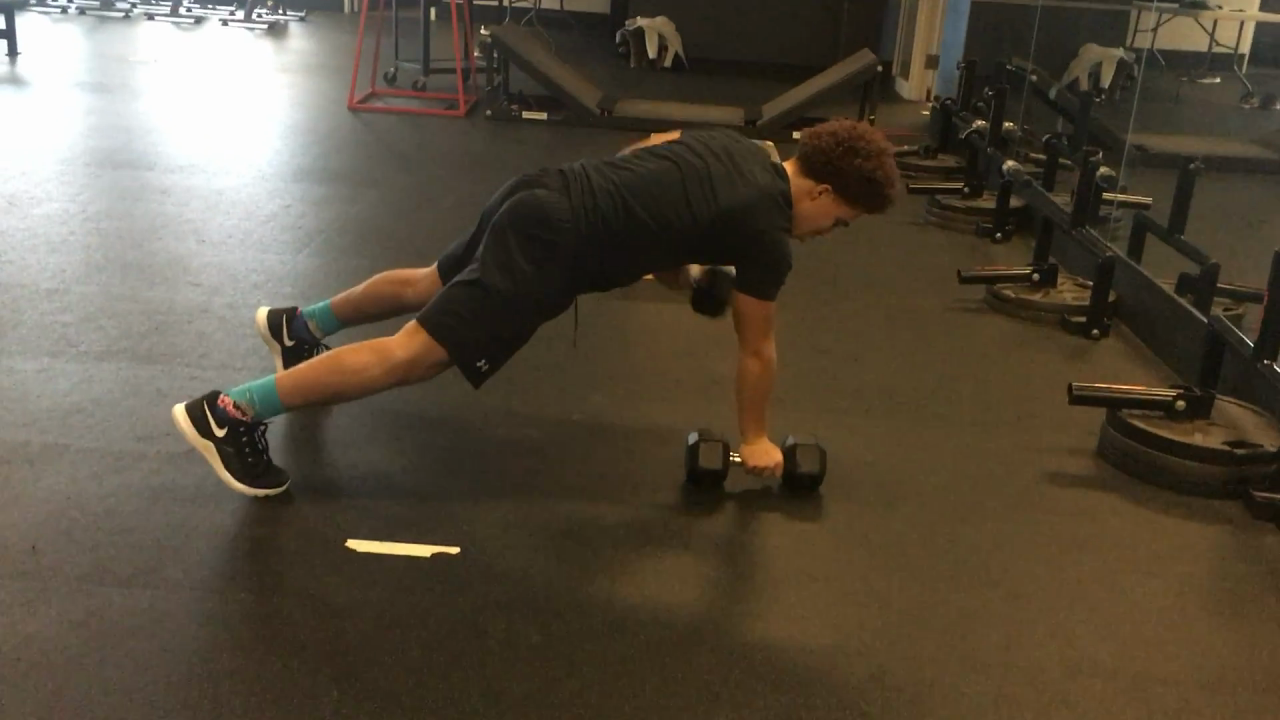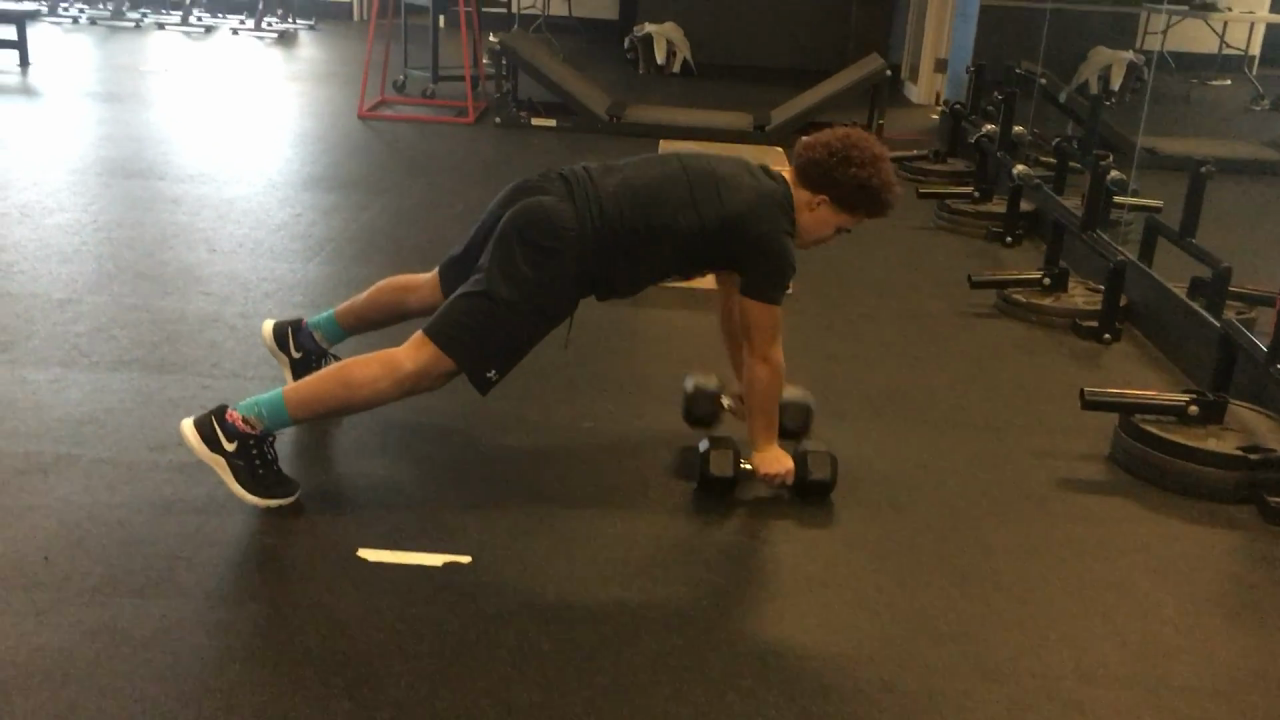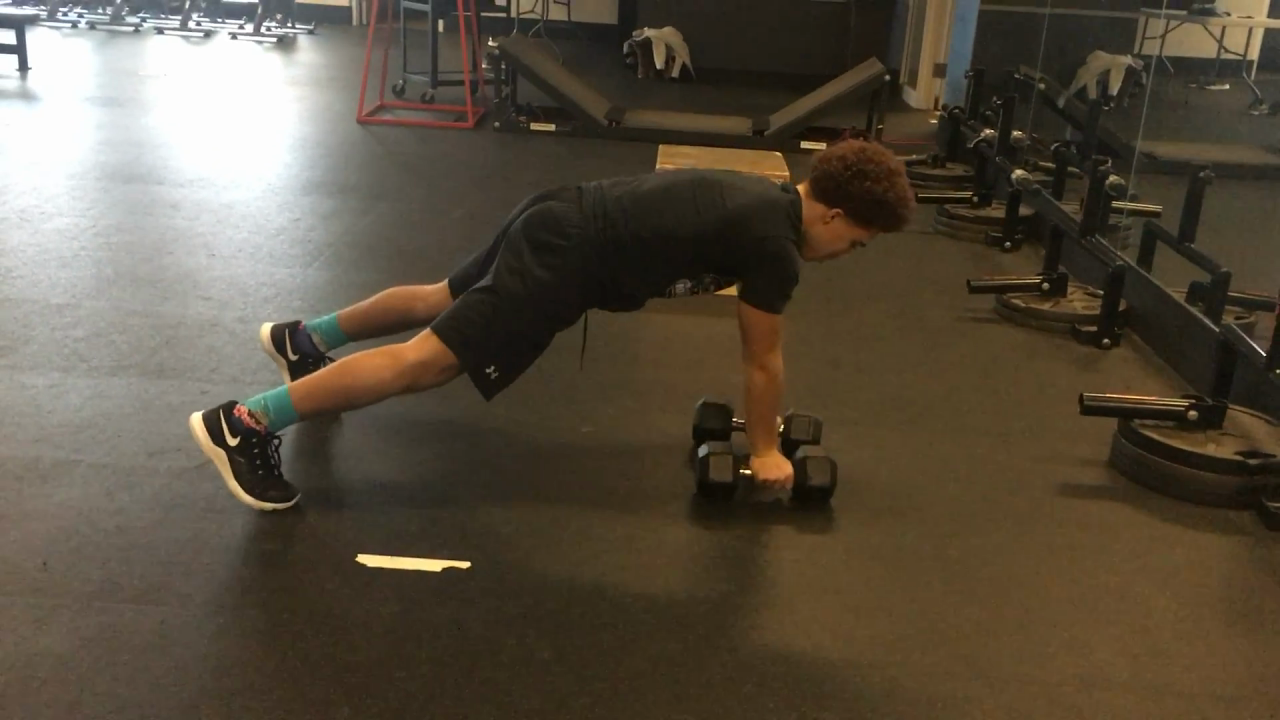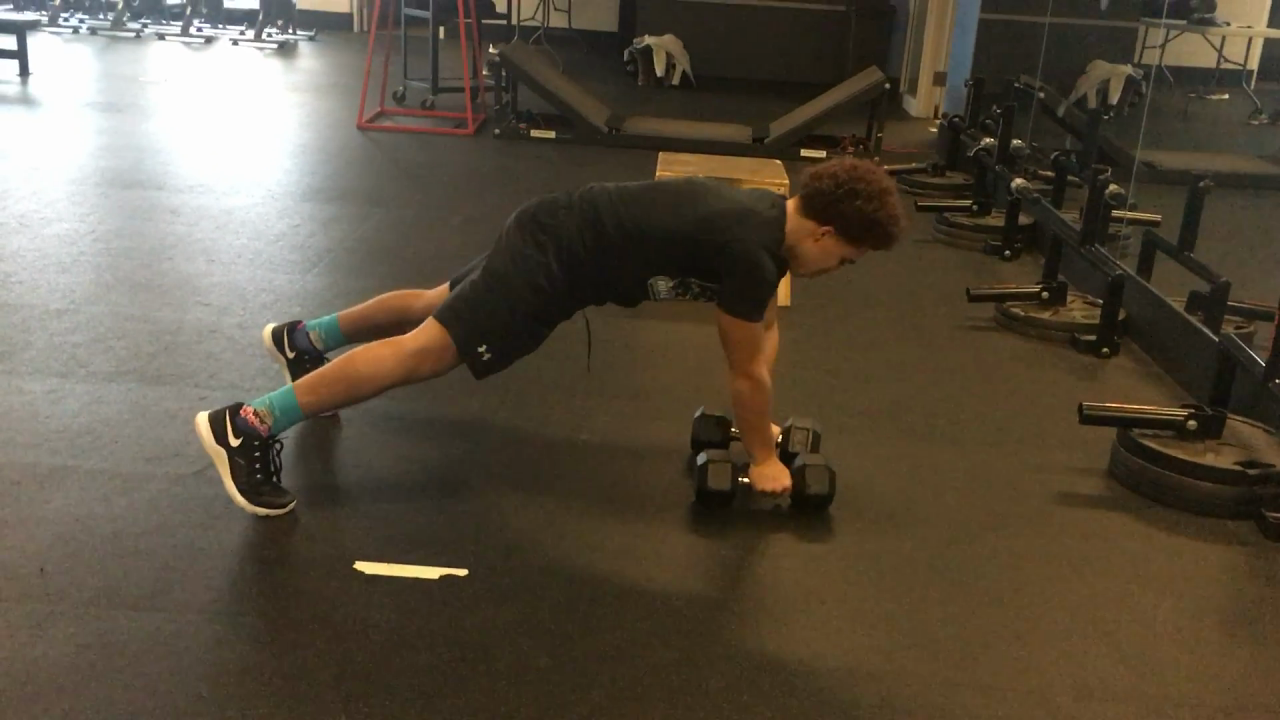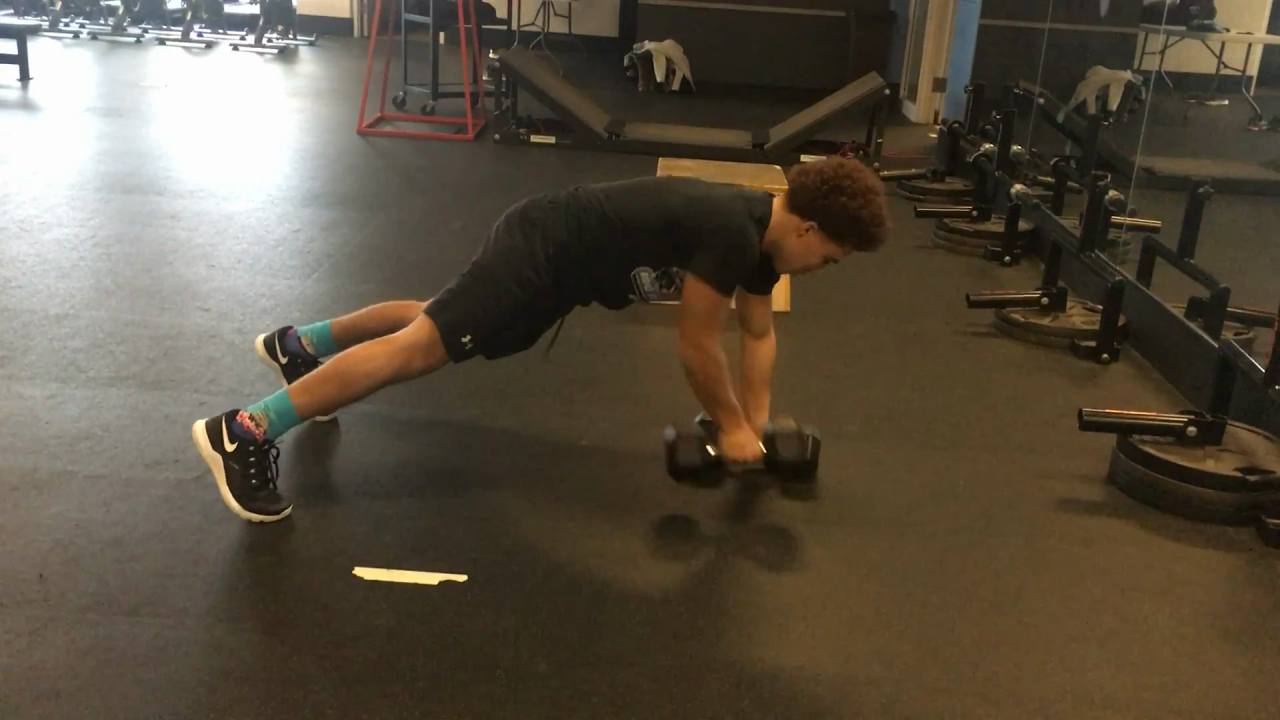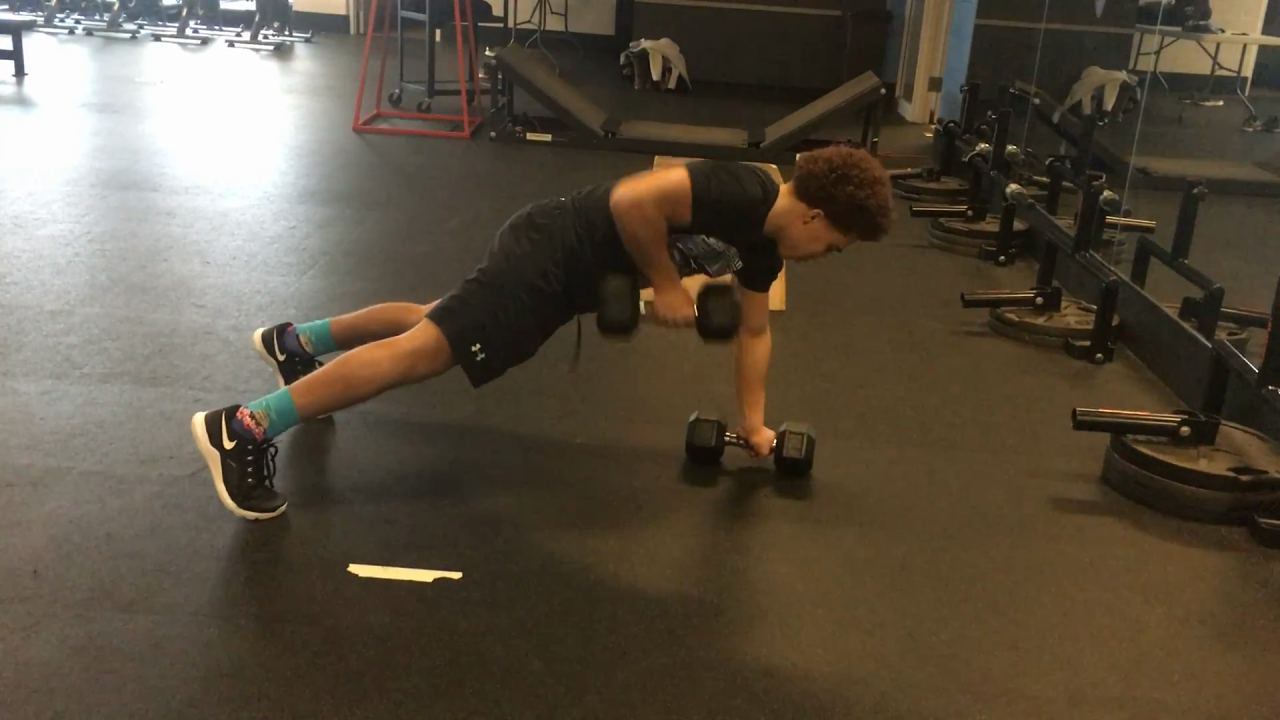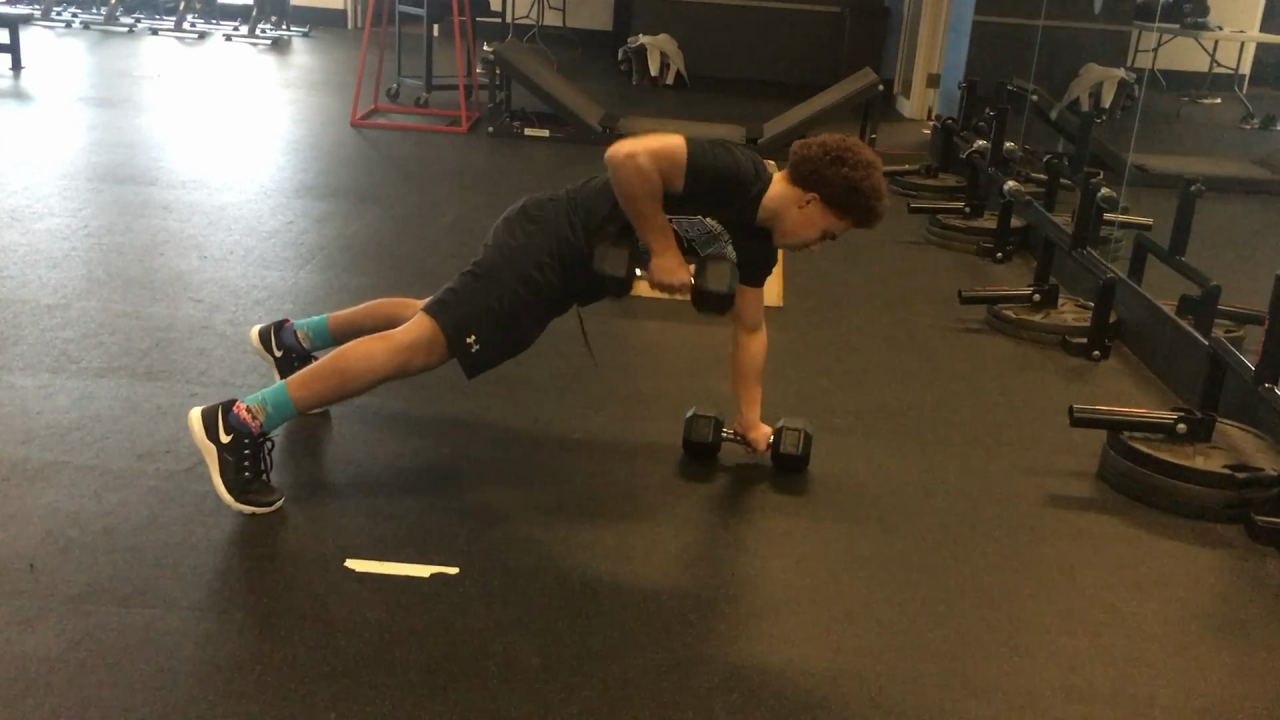
dt=0.3s
person 1, frame 1
left shoulder: (737, 145)
right shoulder: (766, 231)
right elbow: (757, 350)
right wrist: (754, 440)
left hip: (536, 196)
right hip: (553, 247)
left knee: (429, 287)
right knee: (415, 352)
left ankle: (296, 325)
right ankle: (229, 413)
person 1, frame 2
left shoulder: (748, 183)
right shoulder: (771, 236)
left elbow: (729, 294)
right elbow: (765, 353)
left wrist: (741, 389)
right wrist: (764, 444)
left hip: (540, 200)
right hip: (553, 251)
left knee: (435, 290)
right knee: (423, 360)
left ankle: (304, 334)
right ankle: (237, 425)
person 1, frame 3
left shoulder: (767, 204)
right shoulder: (775, 245)
left elbow: (751, 339)
right elbow: (764, 360)
left wrist: (758, 411)
right wrist: (764, 450)
left hip: (558, 216)
right hip: (564, 258)
left knee: (441, 303)
right knee: (429, 358)
left ankle: (305, 340)
right ankle: (244, 423)
person 1, frame 4
left shoulder: (773, 222)
right shoulder: (747, 249)
left elbow: (765, 329)
right elbow: (746, 369)
left wrist: (761, 423)
right wrist: (762, 458)
left hip: (561, 241)
right hip: (554, 247)
left knee: (443, 303)
right knee: (429, 347)
left ankle: (304, 337)
right ankle: (246, 426)
person 1, frame 5
left shoulder: (762, 235)
right shoulder: (733, 232)
left elbow: (759, 334)
right elbow: (697, 347)
left wrist: (757, 423)
right wrist: (731, 429)
left hip: (557, 256)
right hip: (543, 246)
left knee: (433, 314)
right knee: (420, 345)
left ankle: (297, 345)
right ankle: (242, 432)
person 1, frame 6
left shoulder: (762, 241)
right shoulder: (741, 191)
left elbow: (753, 331)
right elbow: (628, 198)
left wrist: (753, 424)
right wrist: (665, 284)
left hip: (570, 275)
right hip: (553, 251)
left knee: (434, 317)
right knee: (425, 350)
left ankle: (293, 341)
right ankle: (242, 428)
person 1, frame 7
left shoulder: (758, 234)
right shoulder: (733, 173)
left elbow: (749, 326)
right elbow: (626, 156)
left wrist: (749, 420)
right wrist: (662, 247)
left hip: (570, 269)
right hip: (548, 245)
left knee: (430, 314)
right knee: (421, 343)
left ankle: (291, 338)
right ankle: (239, 424)
